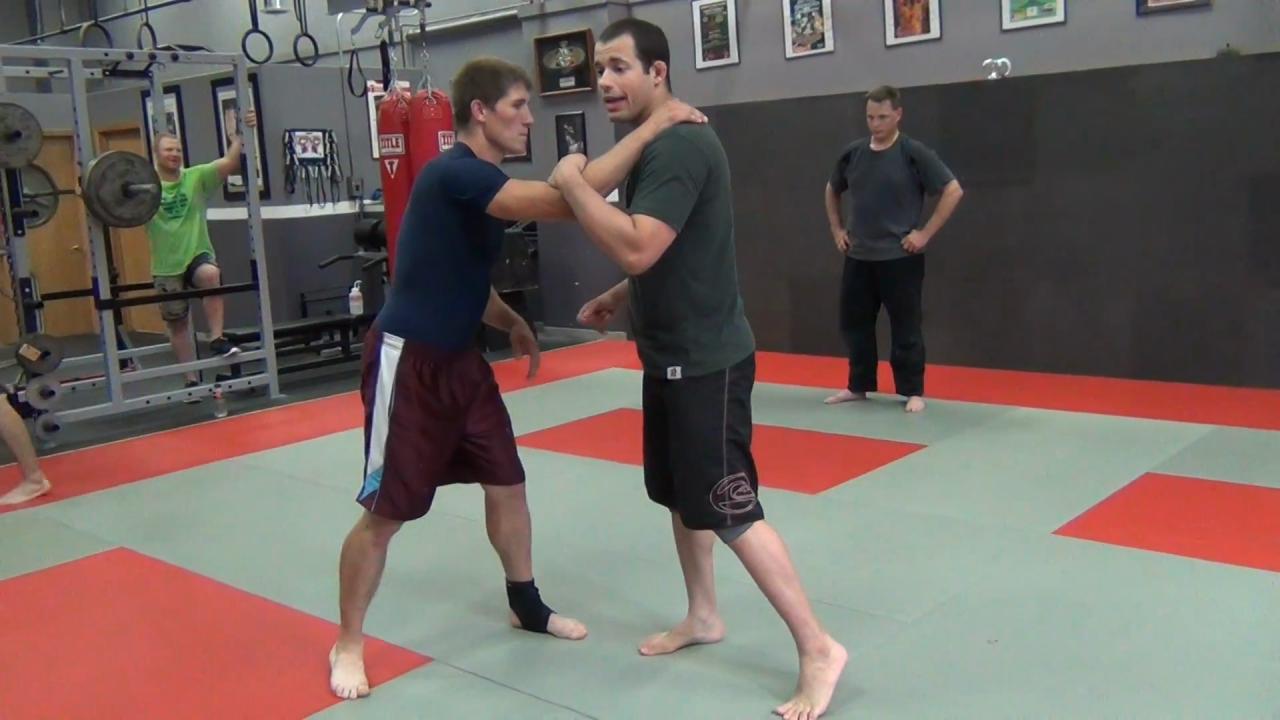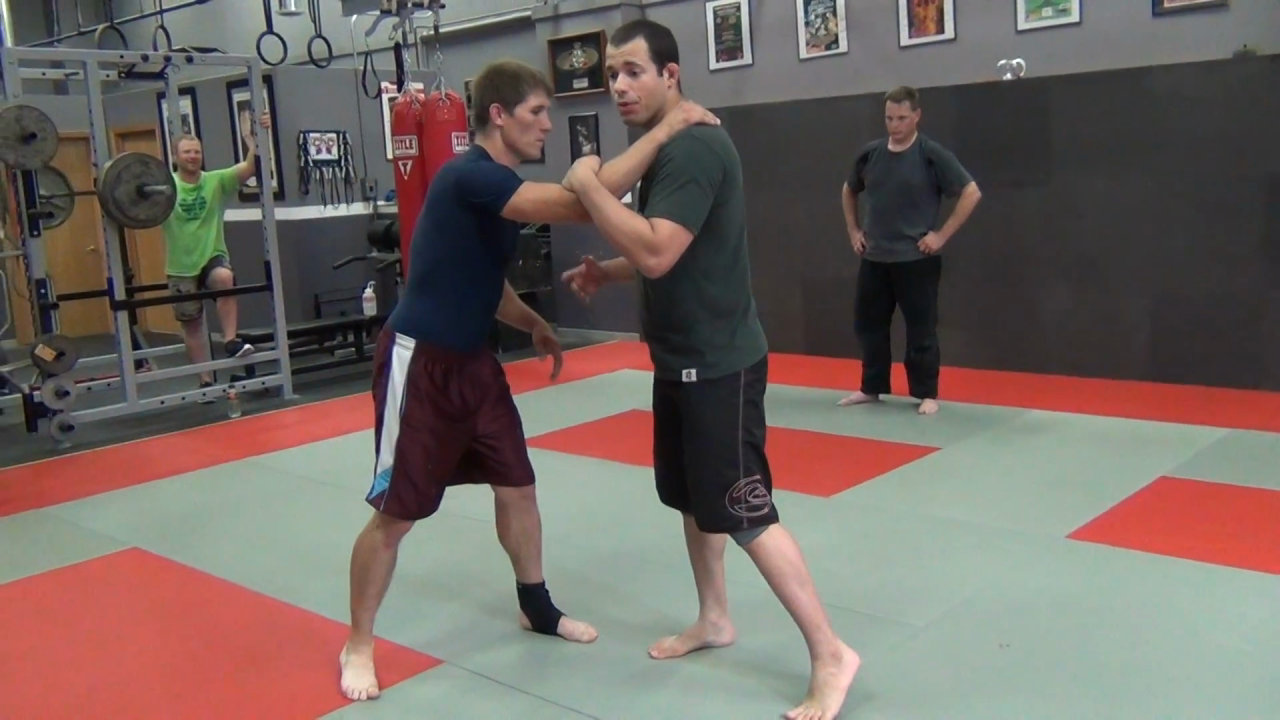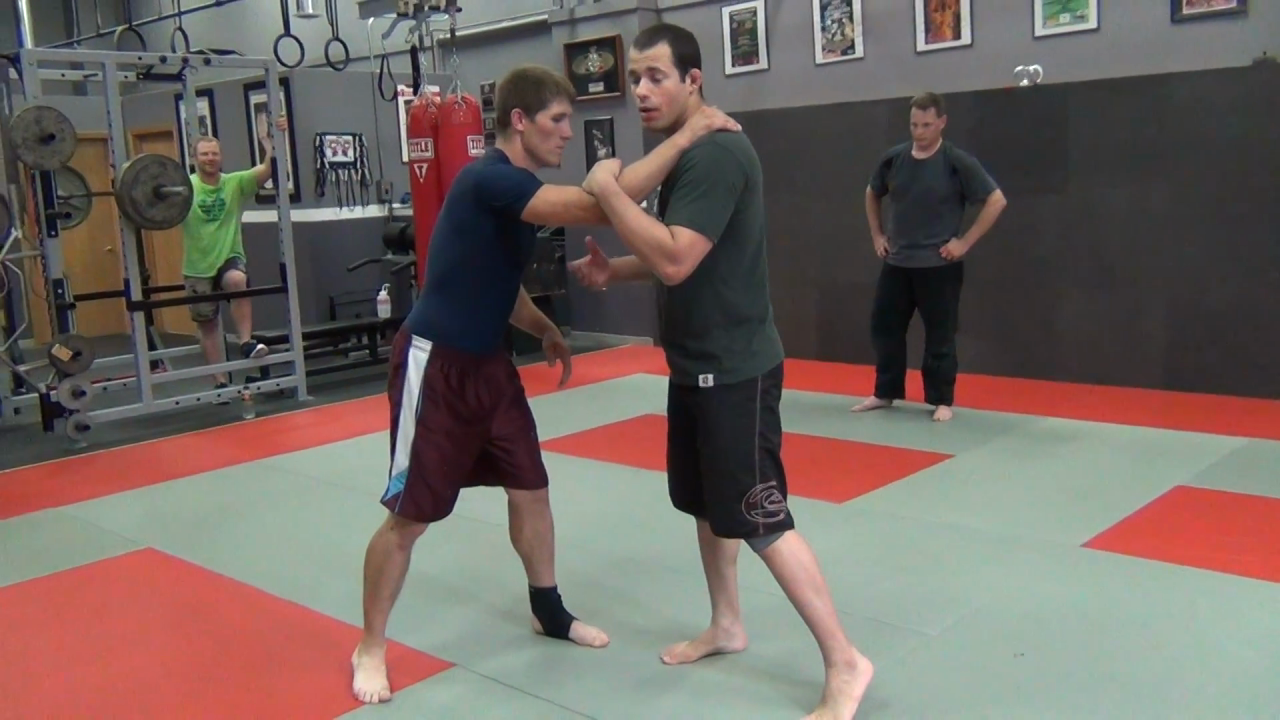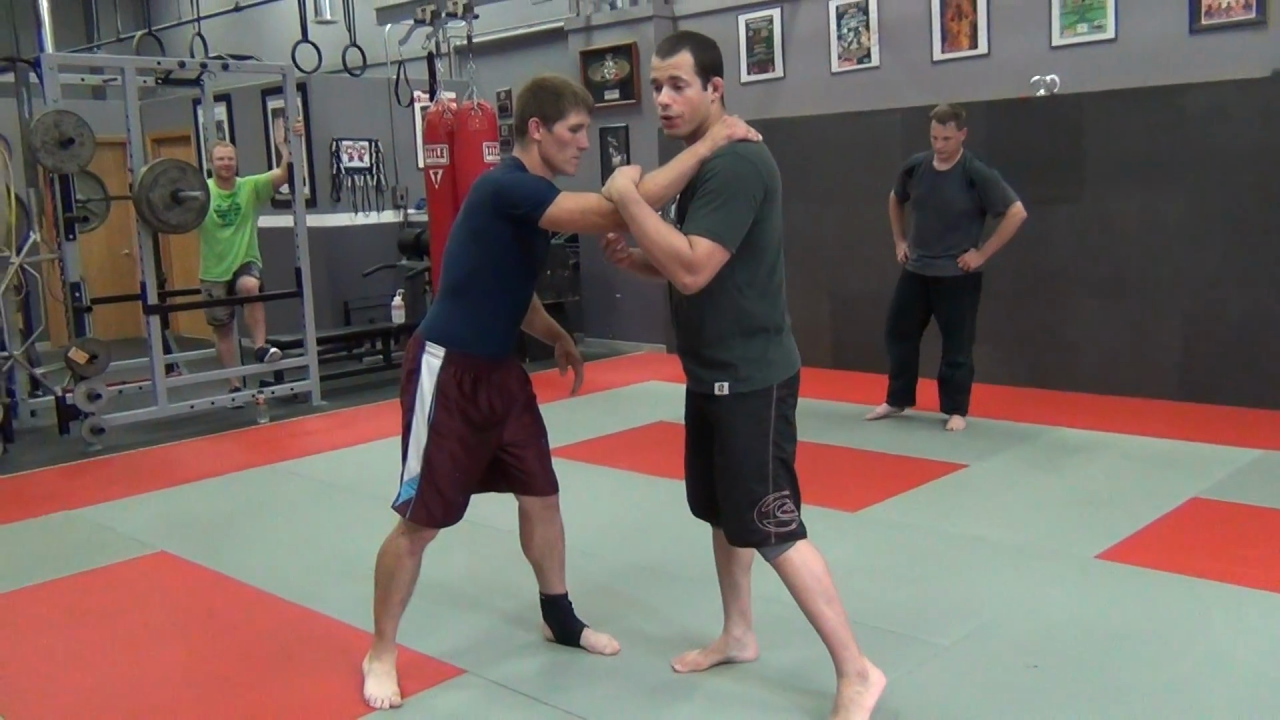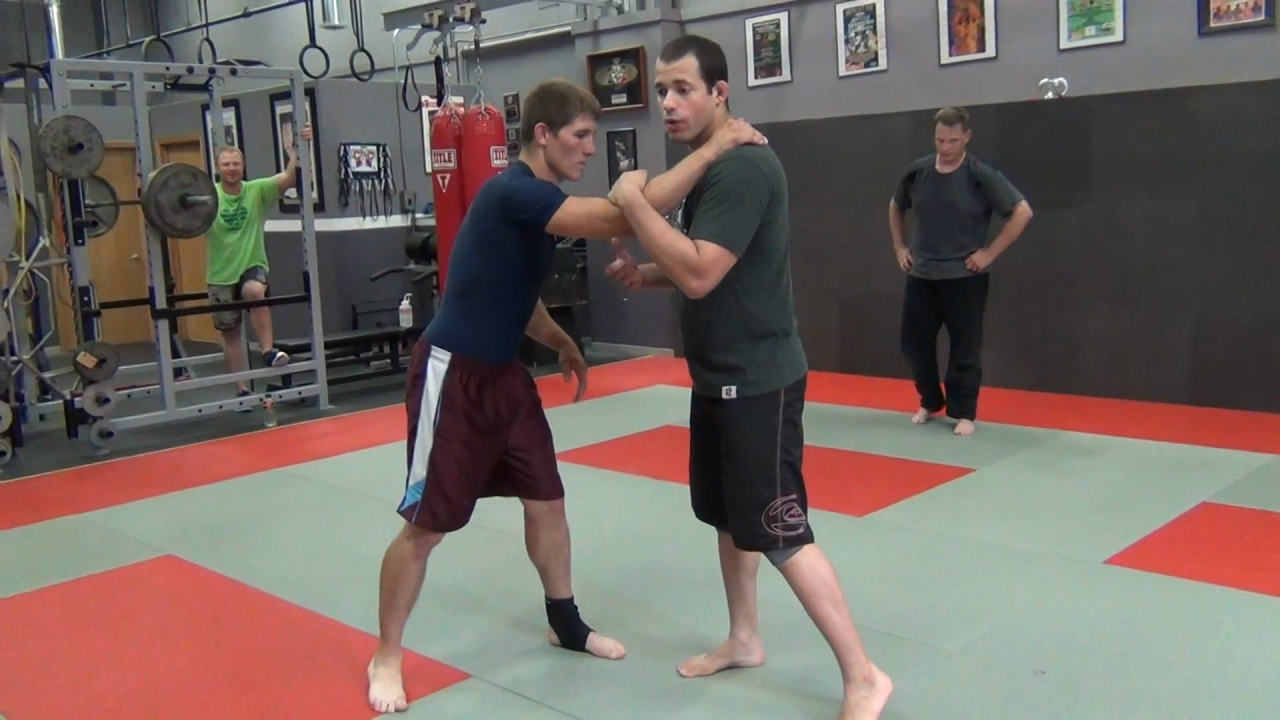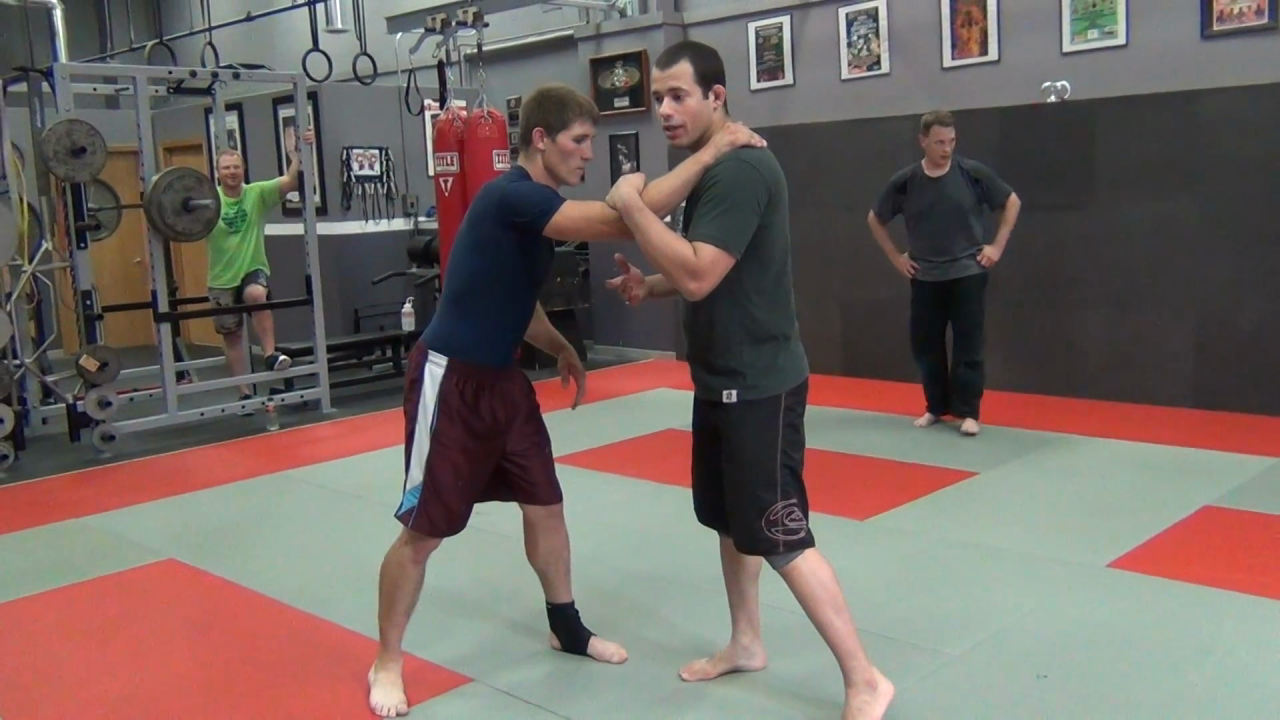
dt=0.3s
person 1, frame 1
left shoulder: (679, 146)
right shoulder: (662, 143)
left elbow: (637, 249)
left wrist: (573, 182)
right wrist: (616, 297)
left hip: (706, 359)
right hip: (673, 353)
left knee: (729, 510)
right knee: (680, 493)
left ankle: (818, 649)
right ankle: (703, 616)
person 1, frame 2
left shoulder: (694, 148)
right shoulder: (669, 147)
left elbow: (657, 253)
left wrist: (587, 183)
right wrist: (605, 273)
left hip: (718, 362)
right hip: (683, 357)
left knee: (744, 512)
right knee: (691, 496)
left ankle: (831, 655)
right ankle: (714, 619)
person 1, frame 3
left shoulder: (716, 153)
right shoulder: (688, 152)
left elbow: (677, 260)
left wrist: (608, 189)
right wrist: (614, 270)
left hip: (735, 369)
right hip: (697, 363)
left knee: (760, 520)
right knee: (706, 503)
left ankle: (845, 663)
right ankle: (726, 626)
person 1, frame 4
left shoulder: (737, 164)
right shoulder: (706, 161)
left elbow: (694, 270)
left wrist: (628, 196)
right wrist: (635, 256)
left hip: (750, 376)
right hip: (714, 371)
left knee: (772, 527)
right knee: (720, 510)
right ankle: (737, 634)
person 1, frame 5
left shoulder: (743, 167)
right shoulder: (711, 164)
left elbow: (701, 274)
left wrist: (634, 201)
right wrist: (645, 273)
left hip: (757, 380)
right hip: (720, 374)
left knee: (779, 531)
right knee: (727, 513)
right ankle: (744, 639)
person 1, frame 6
left shoulder: (741, 170)
right shoulder: (713, 168)
left elbow: (699, 276)
left wrist: (631, 203)
right wrist: (648, 285)
left hip: (759, 384)
right hip: (723, 378)
left knee: (778, 534)
right knee: (729, 518)
right ankle: (746, 643)
person 2, frame 1
left shoulder: (485, 182)
right shoulder: (453, 175)
right elbow: (567, 201)
left wrist: (509, 321)
right wrist: (651, 127)
left hip: (459, 359)
right hip: (407, 362)
left knee: (507, 484)
right knee: (385, 513)
left ankle: (526, 604)
right ankle: (348, 644)
person 2, frame 2
left shoulder: (502, 186)
right shoulder: (469, 178)
right elbow: (583, 204)
left wrist: (533, 323)
right wrist: (665, 129)
left hip: (472, 359)
right hip: (420, 363)
left knee: (517, 485)
right knee: (395, 513)
left ankle: (536, 606)
right ankle: (358, 646)
person 2, frame 3
left shoulder: (520, 188)
right shoulder: (489, 181)
right elbow: (601, 205)
left wrist: (544, 328)
right wrist: (686, 135)
left hip: (487, 362)
right hip: (435, 366)
left knee: (530, 488)
right knee: (408, 516)
left ankle: (548, 611)
right ankle: (370, 648)
person 2, frame 4
left shoulder: (535, 196)
right shoulder: (507, 189)
right elbow: (620, 211)
left wrist: (556, 336)
right wrist: (708, 144)
left hip: (499, 367)
right hip: (447, 370)
left knee: (540, 495)
right knee: (419, 521)
left ankle: (559, 618)
right ankle: (380, 654)
person 2, frame 5
left shoulder: (541, 200)
right shoulder: (513, 193)
right elbow: (624, 216)
left wrist: (561, 342)
right wrist: (713, 148)
left hip: (504, 373)
right hip: (453, 375)
left knee: (546, 499)
right knee: (425, 525)
left ankle: (565, 622)
right ankle: (386, 657)
person 2, frame 6
left shoulder: (539, 206)
right shoulder: (510, 198)
right elbow: (624, 219)
left wrist: (559, 347)
right wrist: (710, 151)
left hip: (502, 377)
right hip: (450, 380)
left knee: (544, 504)
right knee: (423, 531)
left ankle: (566, 627)
right ankle: (386, 663)
person 3, frame 1
left shoulder: (914, 153)
right shoulder: (852, 153)
left elbow: (953, 191)
right elbow: (832, 190)
left wrist: (925, 233)
right wrist: (837, 229)
left hip: (901, 257)
right hip: (858, 256)
left knee: (906, 326)
right knee: (854, 322)
left ankle: (913, 392)
right ankle: (858, 386)
person 3, frame 2
left shoulder: (932, 155)
right shoulder: (870, 154)
left elbow: (971, 193)
right elbow: (849, 190)
left wrist: (942, 235)
right wrist: (854, 230)
left hip: (917, 258)
right hip: (874, 258)
left knee: (921, 328)
right knee: (868, 324)
left ankle: (927, 394)
right ankle: (871, 388)
person 3, frame 3
left shoulder: (957, 162)
right shoulder: (893, 158)
left elbow: (996, 200)
right elbow: (872, 194)
left wrist: (965, 241)
right wrist: (877, 234)
left hip: (939, 265)
right hip: (896, 262)
left knee: (940, 334)
right knee: (884, 327)
left ankle: (942, 401)
right ankle: (885, 392)
person 3, frame 4
left shoulder: (978, 174)
right shoulder: (915, 167)
left elbow: (1017, 212)
right elbow: (895, 199)
left wrist: (982, 253)
right wrist: (899, 240)
left hip: (957, 274)
right hip: (915, 269)
left knee: (957, 343)
right knee: (898, 333)
left ankle: (956, 410)
right ankle: (897, 400)
person 3, frame 5
left shoulder: (981, 176)
right shoulder: (916, 172)
left elbow: (1022, 212)
right elbow: (895, 208)
left wrist: (989, 252)
right wrist: (900, 247)
left hip: (965, 277)
right hip: (921, 274)
left knee: (965, 347)
right knee: (913, 340)
left ankle: (963, 413)
right ankle: (930, 403)
person 3, frame 6
left shoulder: (974, 173)
right shoulder: (904, 181)
left elbow: (1012, 202)
right elbow: (875, 219)
left wrist: (998, 245)
right wrist: (896, 257)
left hip: (968, 273)
right hip: (925, 277)
left knee: (969, 344)
right knee: (925, 345)
left ankle: (968, 413)
right ankle: (936, 407)
person 4, frame 1
left shoulder: (197, 177)
left elbow: (231, 163)
left wrist: (240, 135)
left hip: (198, 254)
right hip: (166, 266)
left knee: (211, 274)
right knee: (177, 324)
left ankle: (217, 339)
right ankle: (192, 380)
person 4, frame 2
left shoulder: (217, 181)
left elbow: (250, 167)
left wrist: (256, 137)
left hip: (212, 256)
right hip: (181, 267)
left knee: (225, 278)
right knee: (191, 324)
left ankle: (231, 340)
right ankle: (206, 381)
person 4, frame 3
left shoulder: (236, 183)
left elbow: (268, 169)
left wrist: (273, 140)
left hip: (229, 257)
right hip: (198, 267)
left knee: (237, 281)
right knee: (207, 325)
left ankle: (246, 342)
right ankle: (221, 382)
person 4, frame 4
left shoulder: (252, 187)
left elbow: (284, 174)
left wrist: (288, 146)
left hip: (245, 262)
right hip: (214, 272)
left knee: (249, 287)
right knee: (223, 329)
left ankle: (260, 346)
right ankle: (235, 386)
person 4, frame 5
left shoulder: (257, 190)
left elbow: (290, 178)
left wrist: (296, 150)
left hip: (252, 266)
right hip: (221, 275)
left knee: (255, 292)
right knee: (230, 333)
left ankle: (268, 350)
right ankle: (243, 390)
person 4, frame 6
left shoulder: (257, 193)
left elbow: (291, 181)
left wrist: (297, 154)
left hip: (253, 269)
right hip: (222, 279)
left knee: (256, 296)
right knee: (231, 336)
left ankle: (270, 354)
right ankle: (245, 393)
